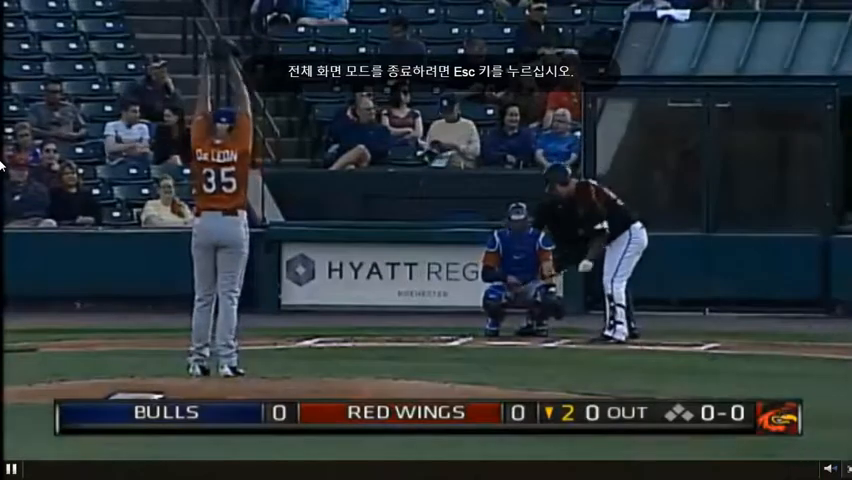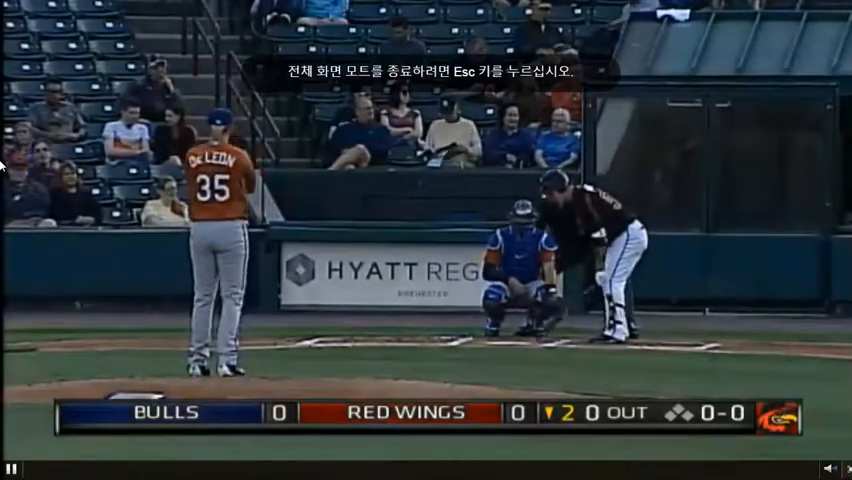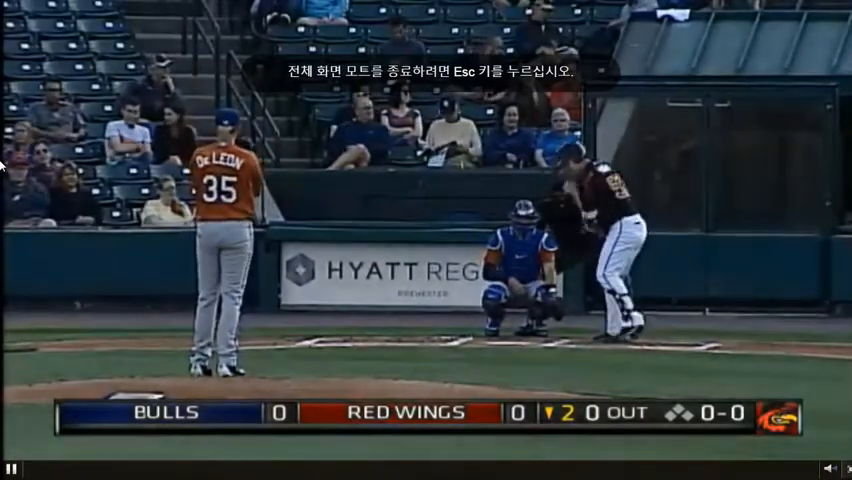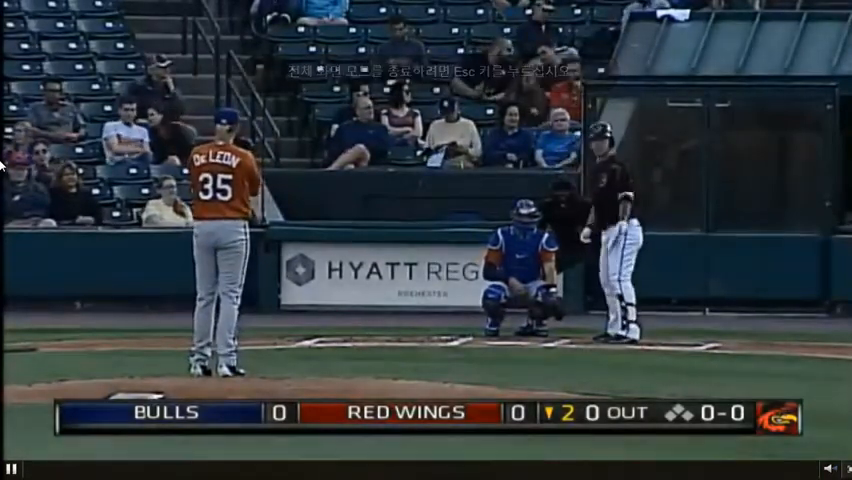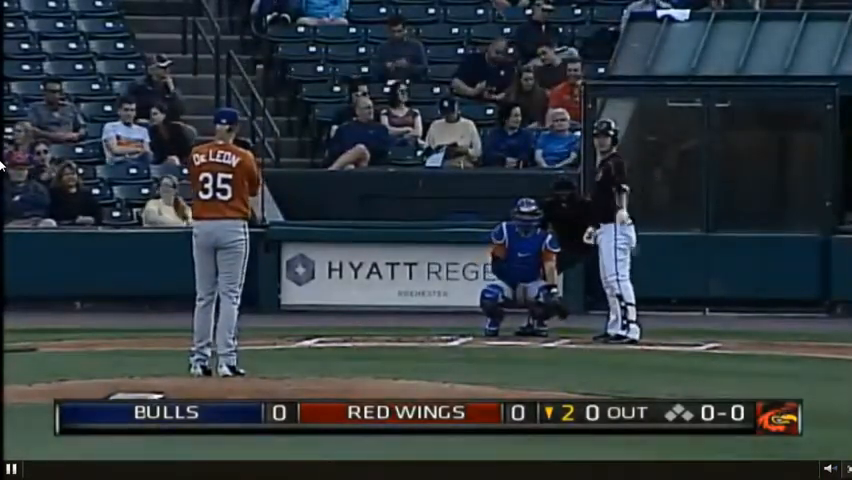
dt=0.7s
person 1, frame 1
left shoulder: (200, 146)
right shoulder: (241, 146)
left elbow: (202, 107)
right elbow: (244, 103)
left wrist: (207, 65)
right wrist: (230, 63)
left hip: (204, 225)
right hip: (233, 225)
left knee: (203, 296)
right knee: (229, 296)
left ankle: (198, 359)
right ankle: (226, 360)
person 1, frame 2
left shoulder: (192, 156)
right shoulder: (239, 156)
right elbow: (251, 187)
left hip: (200, 229)
right hip: (231, 229)
left knee: (203, 297)
right knee: (232, 297)
left ankle: (198, 359)
right ankle: (227, 360)
person 1, frame 3
left shoulder: (199, 156)
right shoulder: (247, 159)
right elbow: (257, 191)
left hip: (206, 228)
right hip: (237, 229)
left knee: (206, 296)
right knee: (231, 296)
left ankle: (199, 359)
right ankle: (227, 361)
person 1, frame 4
left shoulder: (196, 155)
right shoulder: (244, 157)
right elbow: (255, 190)
left hip: (202, 227)
right hip: (233, 228)
left knee: (204, 295)
right knee: (230, 295)
left ankle: (199, 359)
right ankle: (226, 360)
person 1, frame 5
left shoulder: (196, 155)
right shoulder: (244, 157)
right elbow: (254, 190)
left hip: (202, 227)
right hip: (232, 228)
left knee: (204, 295)
right knee: (229, 295)
left ankle: (199, 359)
right ankle: (226, 360)
person 2, frame 1
left shoulder: (588, 192)
right shoulder: (576, 194)
left elbow: (602, 229)
left wrist: (590, 258)
left hip: (630, 234)
right hip: (619, 236)
left knee: (613, 281)
right knee: (612, 281)
left ankle: (616, 332)
right ankle: (625, 327)
person 2, frame 2
left shoulder: (584, 199)
right shoulder: (577, 196)
left elbow: (599, 237)
left wrist: (600, 267)
left hip: (630, 235)
right hip: (623, 235)
left knee: (612, 281)
right knee: (609, 281)
left ankle: (616, 331)
right ankle: (622, 327)
person 2, frame 3
left shoulder: (589, 178)
right shoulder: (601, 170)
left elbow: (591, 217)
left wrist: (590, 226)
left hip: (624, 227)
right hip: (634, 226)
left knee: (605, 273)
right knee: (613, 276)
left ankle: (630, 319)
right ankle: (615, 329)
person 2, frame 4
left shoulder: (615, 167)
right shoulder: (597, 169)
left elbow: (625, 196)
left wrist: (623, 220)
right wrist: (589, 226)
left hip: (624, 230)
right hip: (609, 231)
left knee: (620, 278)
right knee: (607, 280)
left ankle: (629, 330)
right ankle: (616, 329)
person 2, frame 5
left shoulder: (614, 163)
right shoulder: (603, 164)
left elbow: (621, 188)
left wrist: (622, 209)
right wrist: (594, 226)
left hip: (616, 228)
right hip: (606, 228)
left knee: (618, 278)
right knee: (608, 281)
left ankle: (630, 329)
right ankle: (616, 328)
person 3, frame 1
left shoulder: (539, 238)
right shoulder: (498, 238)
left elbow: (548, 266)
right elbow: (486, 273)
left wrist: (551, 289)
right wrist: (507, 278)
left hip: (531, 285)
right hip: (506, 286)
left knee: (548, 298)
right knee: (491, 297)
left ankle: (536, 322)
right ankle: (494, 323)
person 3, frame 2
left shoulder: (542, 238)
right shoulder: (500, 236)
left elbow: (549, 267)
right elbow: (487, 271)
left wrist: (551, 290)
right wrist: (509, 280)
left hip: (532, 285)
right hip: (507, 285)
left knee: (550, 300)
right knee: (491, 298)
left ankle: (535, 323)
right ankle: (494, 323)
person 3, frame 3
left shoulder: (543, 238)
right shoulder: (500, 236)
left elbow: (549, 267)
right elbow: (488, 271)
left wrist: (551, 290)
right wrist: (509, 280)
left hip: (532, 285)
right hip: (507, 285)
left knee: (550, 300)
right knee: (491, 298)
left ankle: (535, 324)
right ankle: (493, 323)
person 3, frame 4
left shoulder: (543, 238)
right shoulder: (501, 236)
left elbow: (550, 267)
right elbow: (488, 271)
left wrist: (552, 291)
right wrist: (510, 280)
left hip: (532, 285)
right hip: (508, 284)
left knee: (549, 299)
right knee: (491, 297)
left ankle: (536, 323)
right ankle: (494, 323)
person 3, frame 5
left shoulder: (545, 238)
right shoulder: (504, 231)
left elbow: (550, 266)
right elbow: (497, 265)
left wrist: (554, 292)
right wrist: (515, 285)
left hip: (532, 284)
right hip: (508, 284)
left knee: (551, 299)
right knee: (488, 297)
left ankle: (536, 324)
right ankle: (493, 323)
